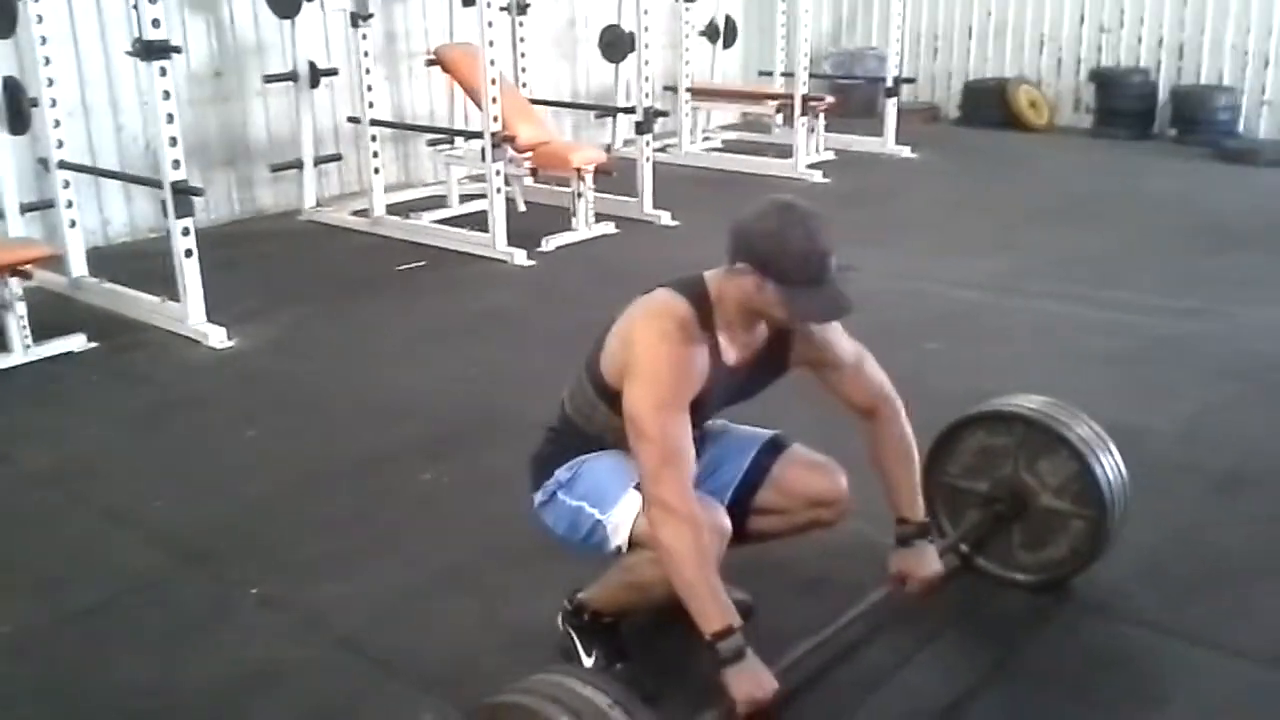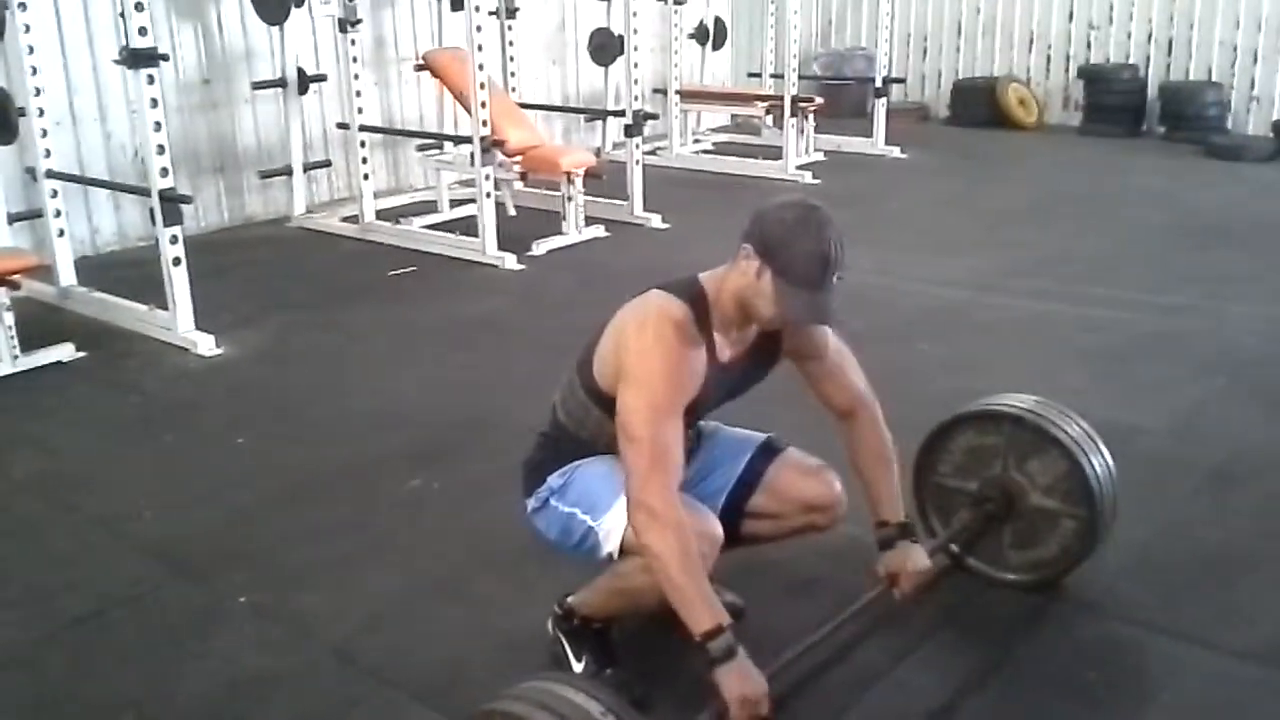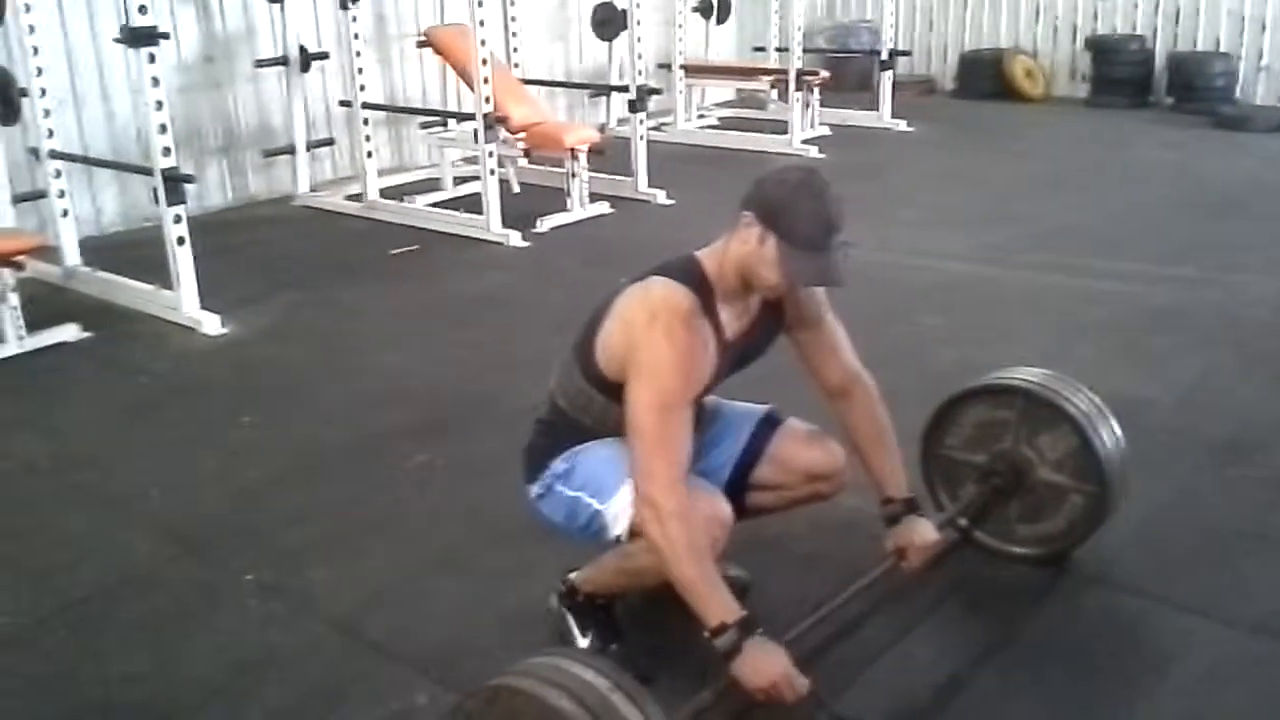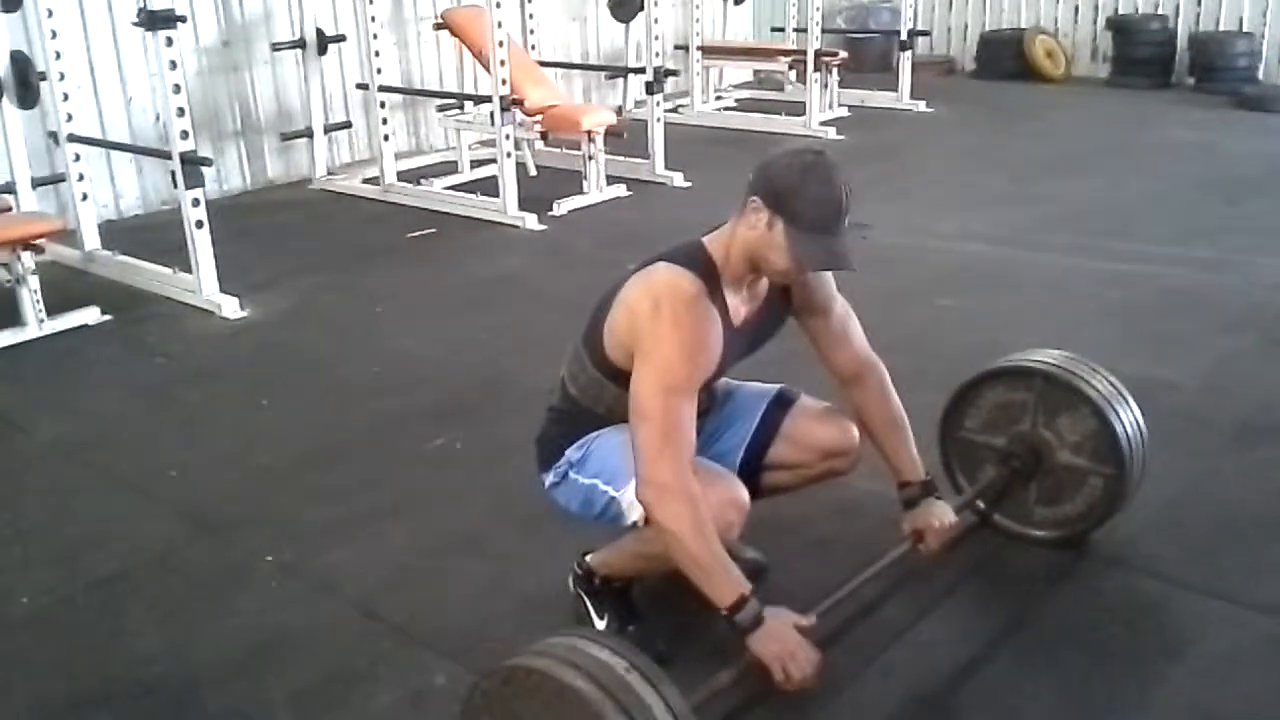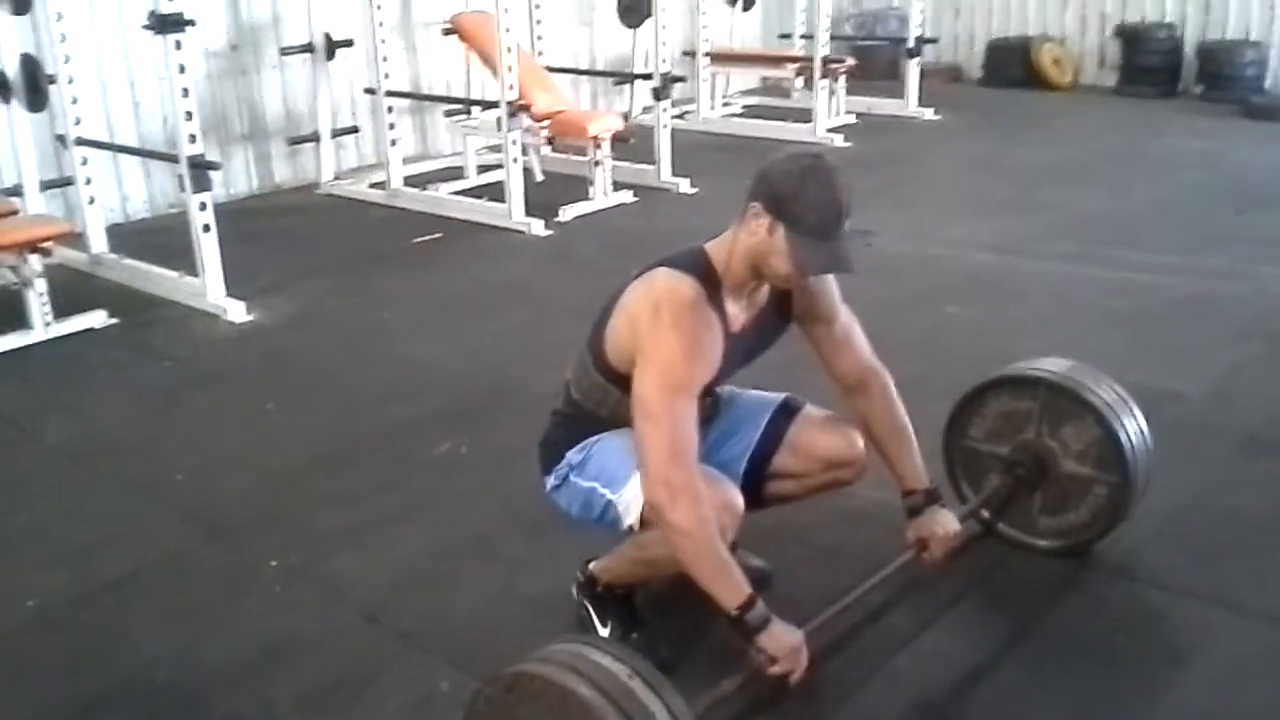
dt=0.5s
person 1, frame 1
left shoulder: (800, 324)
right shoulder: (668, 334)
left elbow: (881, 406)
right elbow: (669, 503)
left wrist: (913, 533)
right wrist: (732, 652)
left hip: (681, 445)
right hip: (580, 469)
left knee: (826, 492)
right knee: (702, 531)
left ankle: (695, 579)
right ankle: (588, 611)
person 1, frame 2
left shoulder: (792, 316)
right shoulder: (665, 334)
left elbow: (858, 410)
right elbow: (652, 507)
left wrist: (896, 533)
right wrist: (723, 651)
right hip: (571, 474)
left knee: (821, 498)
right knee: (693, 538)
left ankle: (681, 579)
right ankle: (578, 617)
person 1, frame 3
left shoulder: (789, 288)
right shoulder: (672, 320)
left elbow: (851, 387)
right elbow: (659, 501)
left wrist: (901, 508)
right wrist: (739, 640)
right hip: (575, 458)
left knee: (822, 465)
right knee: (704, 522)
left ankle: (684, 560)
right ankle: (583, 592)
person 1, frame 4
left shoulder: (796, 274)
right shoulder: (678, 306)
left elbow: (861, 372)
right elbow: (661, 488)
left wrist: (918, 491)
right wrist: (752, 617)
right hip: (587, 445)
left knee: (837, 441)
right knee: (722, 508)
left ankle: (707, 536)
right ankle: (599, 575)
person 1, frame 5
left shoulder: (800, 281)
right shoulder: (678, 309)
left elbow: (865, 379)
right elbow: (668, 489)
left wrist: (922, 500)
right wrist: (757, 621)
right hip: (589, 448)
left knee: (841, 452)
right knee: (713, 510)
left ankle: (707, 546)
right ankle: (602, 583)
